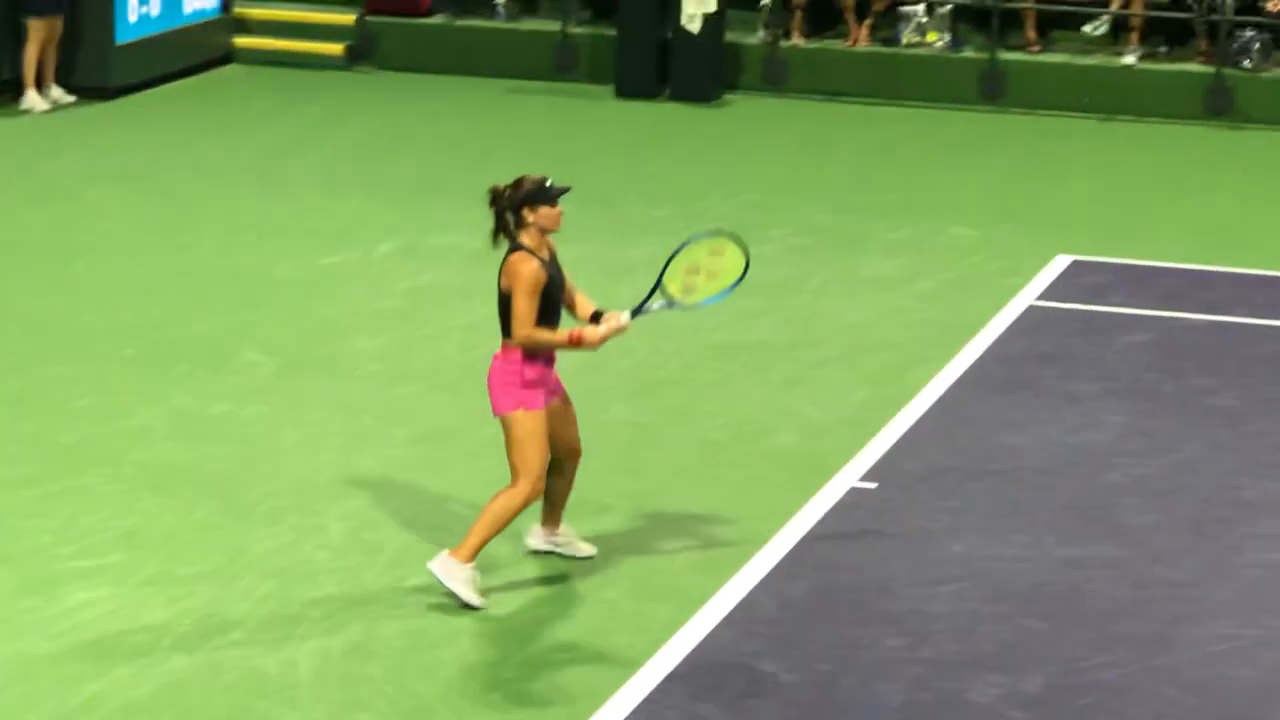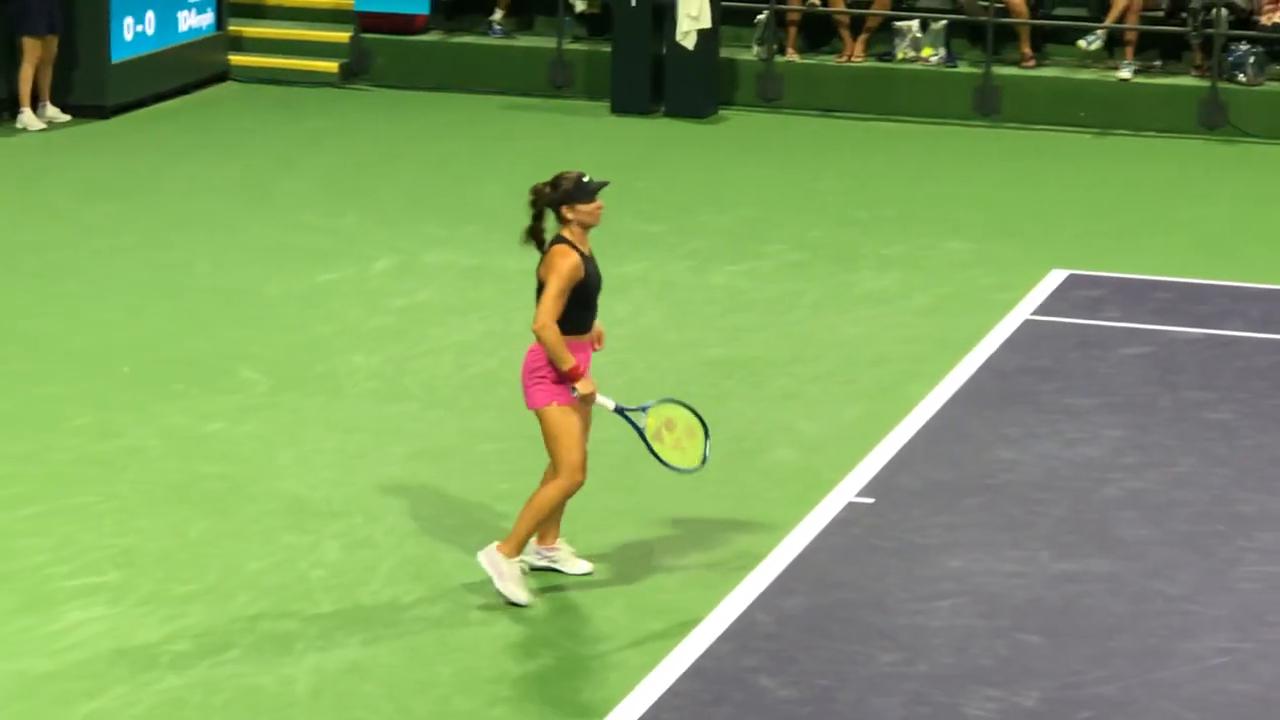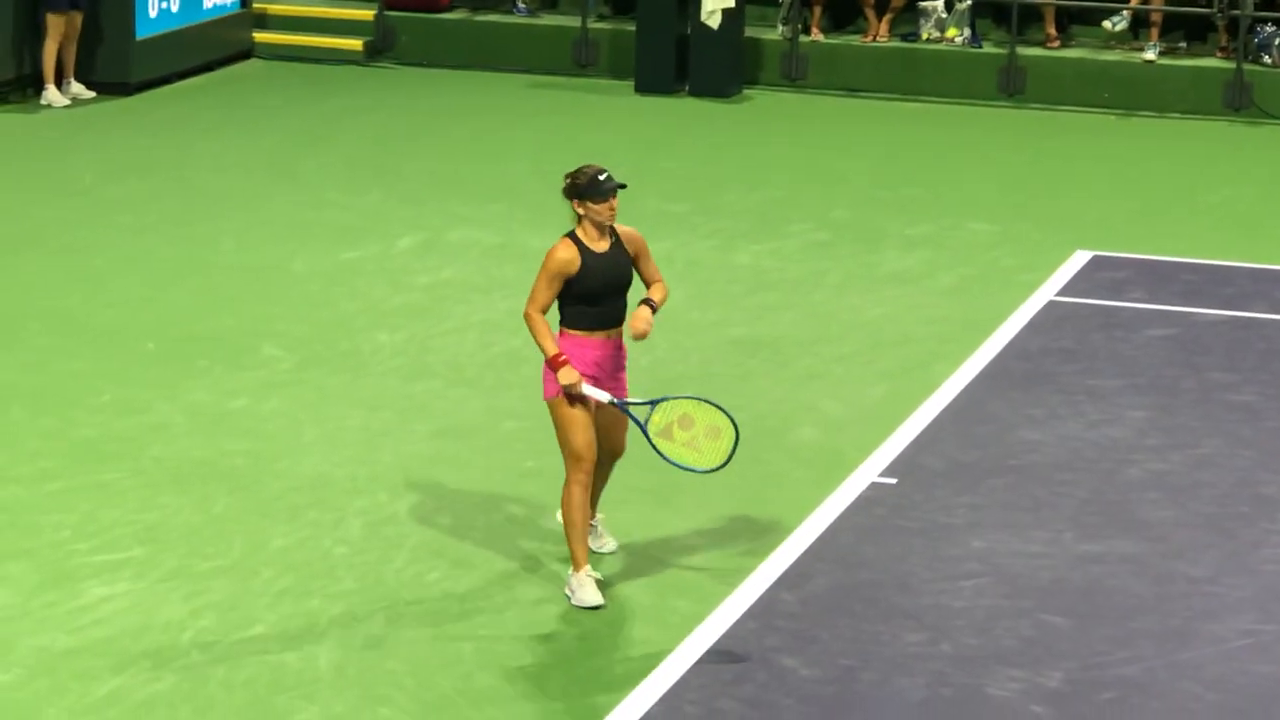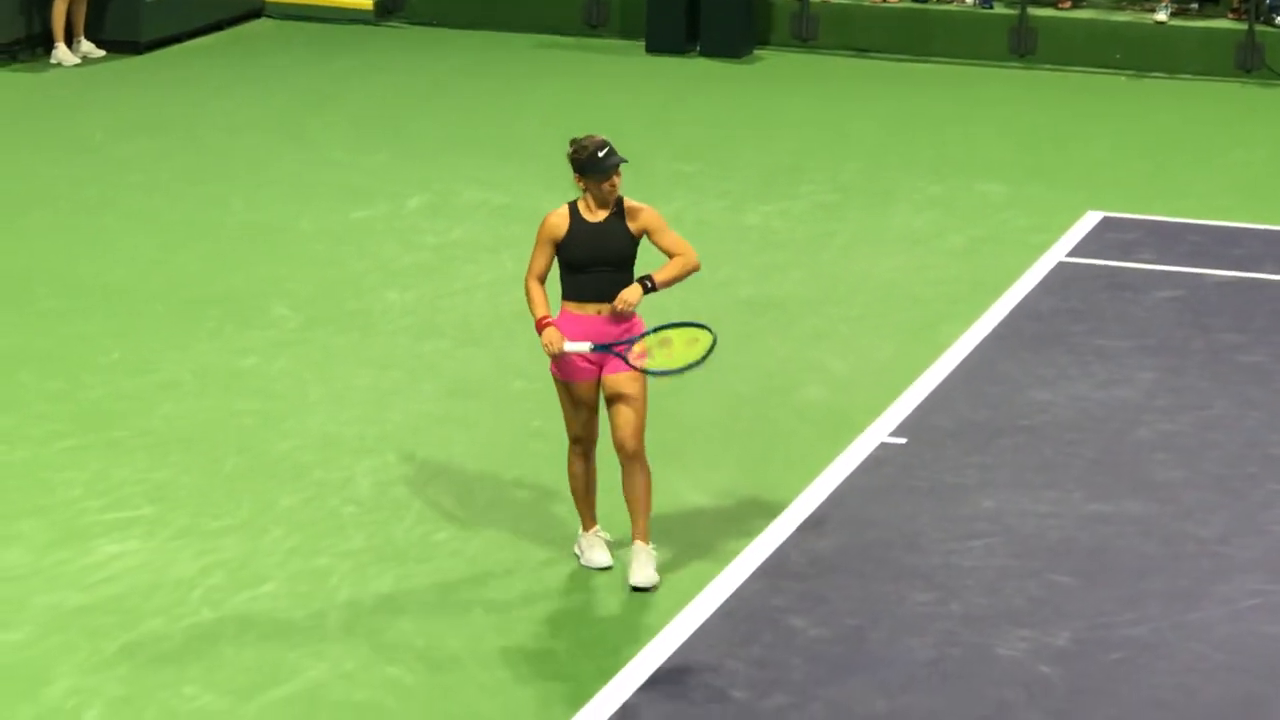
dt=0.4s
person 1, frame 1
left shoulder: (546, 248)
right shoulder: (525, 266)
left elbow: (572, 299)
right elbow: (525, 335)
left wrist: (601, 320)
right wrist: (579, 339)
left hip: (539, 374)
right hip: (519, 376)
left knee: (568, 453)
right knee: (528, 484)
left ankle: (550, 531)
right ankle: (457, 561)
person 1, frame 2
left shoulder: (580, 245)
right shoulder: (566, 258)
right elbow: (543, 326)
left wrist: (591, 321)
right wrist: (575, 375)
left hip: (573, 364)
right hip: (554, 371)
left knee: (565, 464)
right knee: (571, 476)
left ankle: (546, 545)
right ankle: (505, 554)
person 1, frame 3
left shoulder: (629, 239)
right shoulder: (564, 254)
left elbow: (657, 283)
right elbow: (533, 312)
left wrist: (647, 307)
right wrist: (559, 364)
left hip: (612, 359)
right hip: (571, 363)
left knee: (611, 452)
right knee: (581, 465)
left ankle: (583, 518)
right ankle: (580, 573)
person 1, frame 4
left shoulder: (637, 215)
right shoulder: (558, 221)
left elbow: (689, 258)
right elbow: (534, 280)
left wrist: (643, 284)
right wrist: (545, 326)
left hip: (624, 337)
right hip: (574, 340)
left knee: (630, 446)
right knee: (582, 443)
left ankle: (641, 545)
right ankle: (589, 532)
